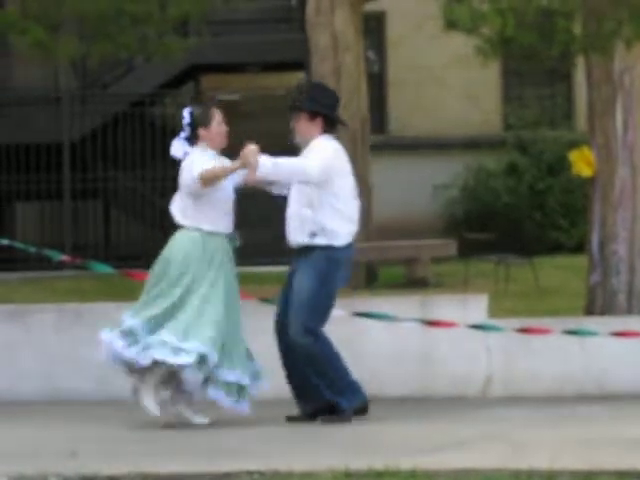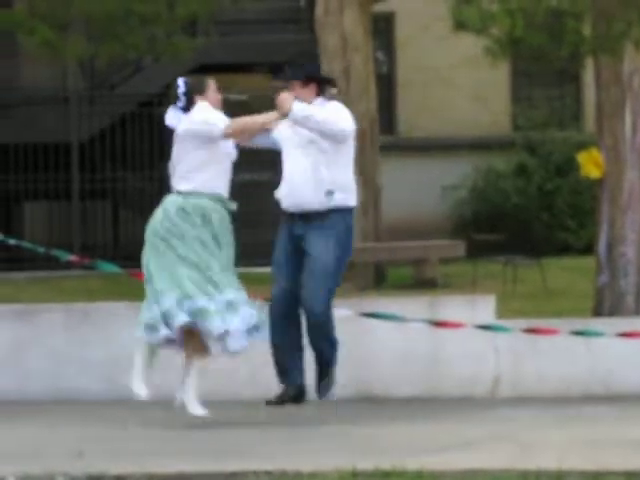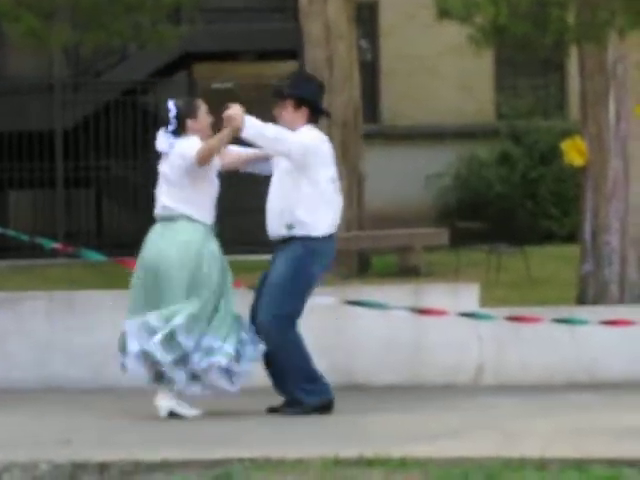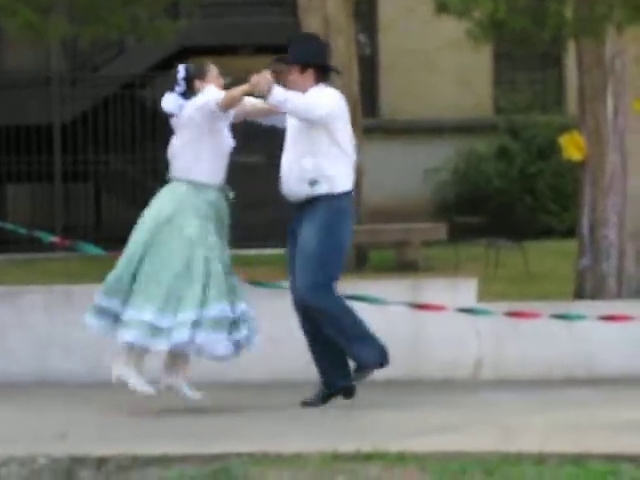
dt=0.7s
person 1, frame 1
left shoulder: (326, 152)
right shoulder: (321, 156)
left elbow: (306, 172)
right elbow: (292, 180)
left wrist: (262, 164)
right wrist: (258, 174)
left hip: (324, 257)
right hip: (313, 256)
left knee: (303, 334)
right knee: (286, 329)
left ankle: (349, 399)
right ankle: (318, 402)
person 1, frame 2
left shoulder: (335, 112)
right shoulder: (294, 125)
left elbow: (342, 131)
right elbow: (265, 135)
left wrist: (292, 111)
left hip: (331, 224)
right hip: (295, 225)
left knee: (315, 302)
right knee: (282, 299)
left ankle: (325, 354)
right ankle: (292, 381)
person 1, frame 3
left shoulder: (312, 140)
right shoulder: (299, 148)
left elbow: (282, 143)
right elbow: (275, 154)
left wrist: (244, 122)
left hip: (305, 250)
right hip: (293, 248)
left knee: (274, 325)
right knee: (261, 322)
left ankle: (314, 395)
right ankle: (302, 393)
person 1, frame 4
left shoulder: (328, 99)
right shoulder: (307, 102)
left elbow: (307, 110)
right elbow: (291, 116)
left wrist: (272, 92)
left hip: (328, 210)
right hip: (306, 212)
left knee: (311, 291)
right knee: (305, 299)
left ankle: (368, 351)
right ankle: (337, 379)
person 2, frame 1
left shoulder: (218, 163)
right shoulder: (196, 162)
left elbow: (248, 175)
right elbow: (206, 178)
right wrist: (238, 164)
left hip: (211, 255)
right hip: (195, 251)
left knee: (212, 327)
right knee: (198, 325)
left ankle: (179, 399)
right ankle: (148, 379)
person 2, frame 2
left shoulder: (206, 127)
right shoulder: (198, 119)
left elbow: (240, 134)
right elbow: (235, 128)
right wrist: (277, 114)
left hip: (209, 221)
right hip: (183, 216)
left knee: (204, 299)
right knee: (185, 294)
left ankle: (188, 387)
right ankle: (143, 359)
person 2, frame 3
left shoulder: (194, 150)
right shoulder: (187, 148)
left elbow: (234, 158)
right elbow: (207, 153)
right wrist: (230, 128)
left hip: (166, 245)
right hip: (186, 246)
left knee: (184, 323)
right knee: (203, 322)
left ankle: (168, 393)
right ankle: (167, 395)
person 2, frame 4
left shoulder: (210, 112)
right shoulder: (202, 104)
left elbow: (247, 109)
right elbow: (231, 98)
left hip: (200, 209)
right hip: (184, 207)
left knee: (196, 288)
right knee: (167, 283)
left ankle: (175, 371)
right ankle: (128, 363)
